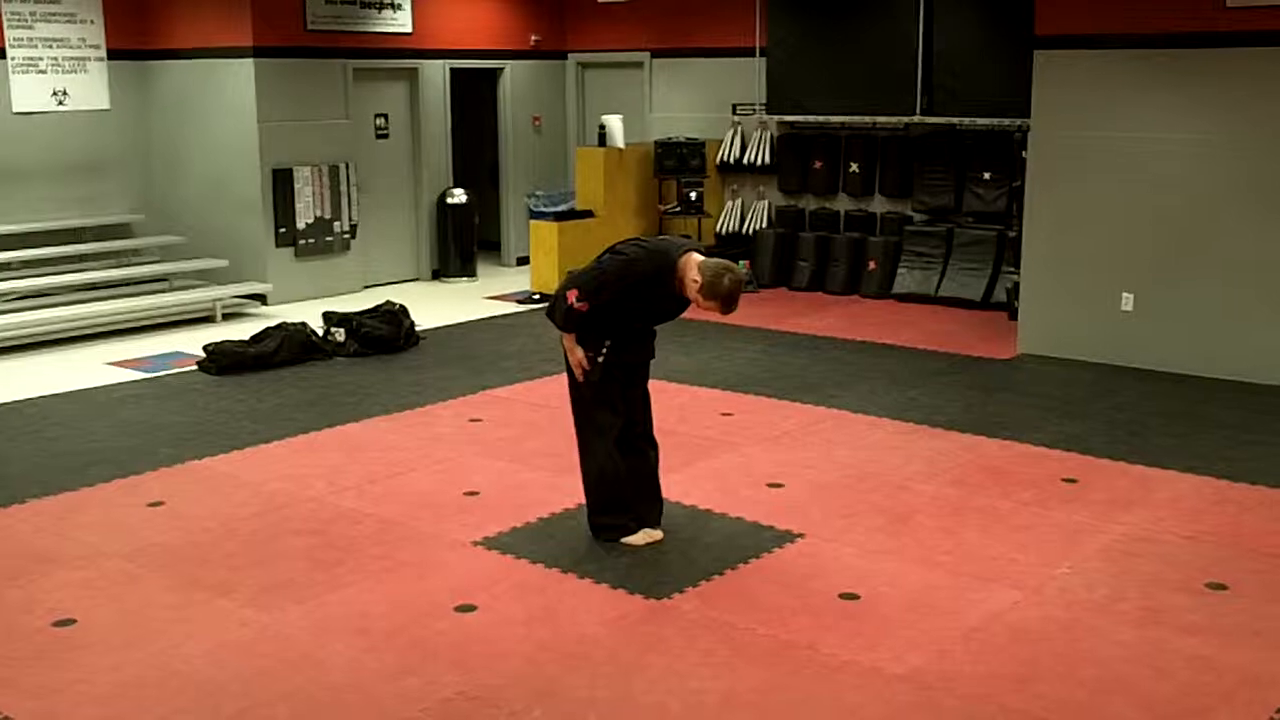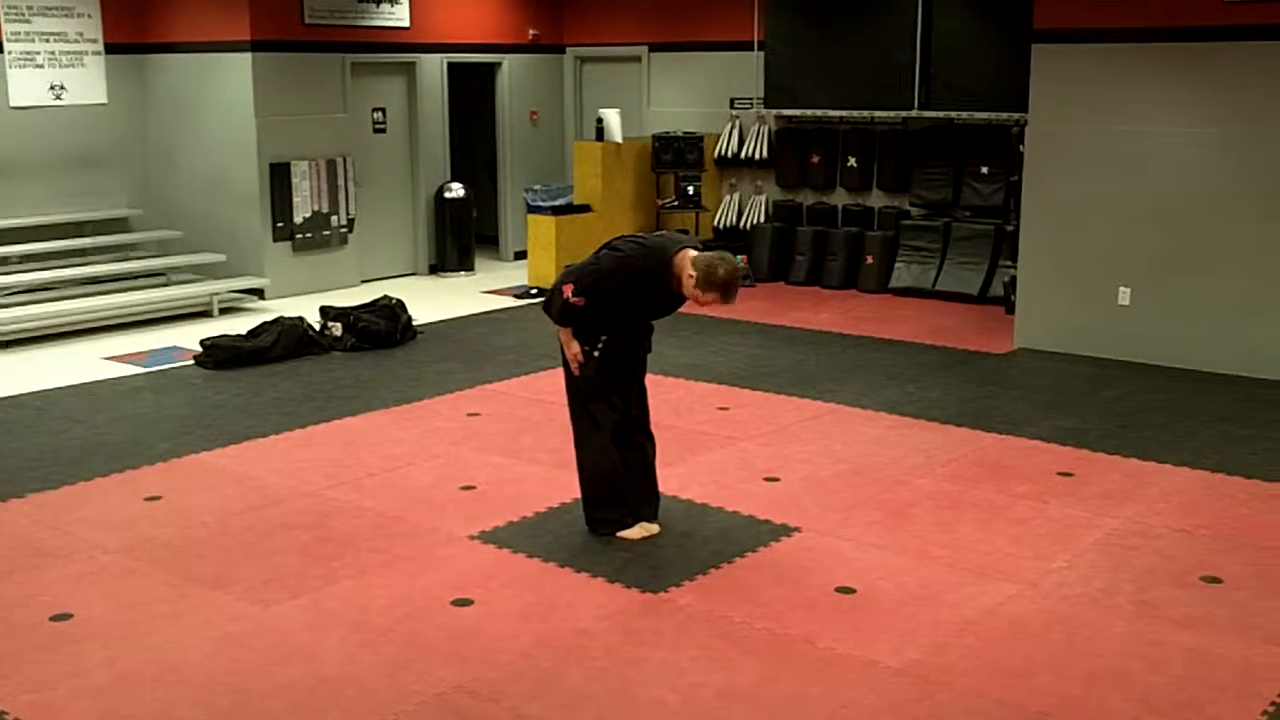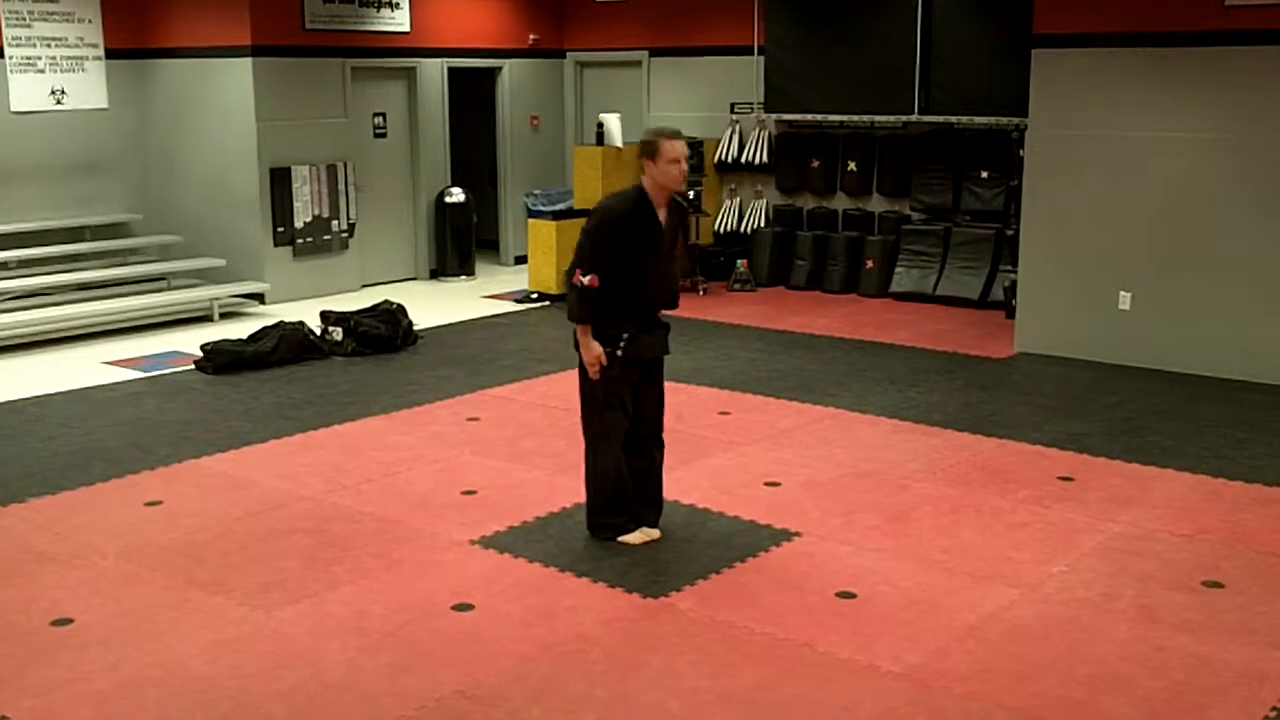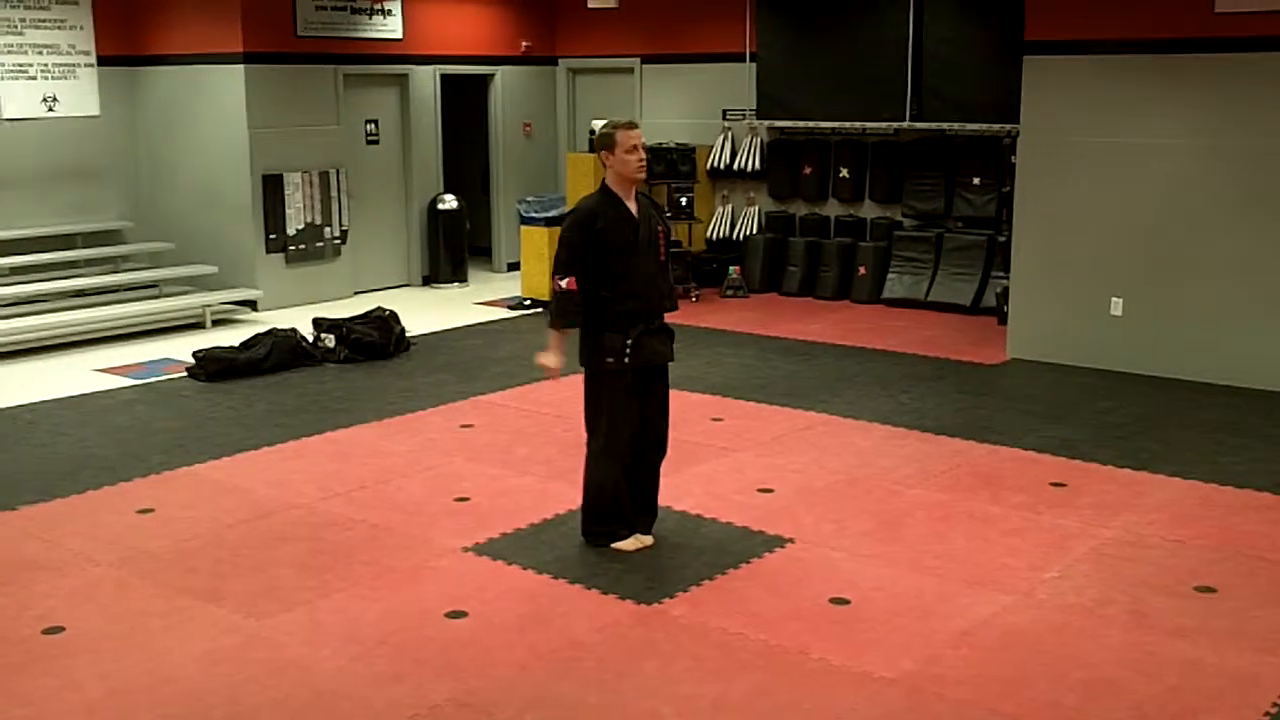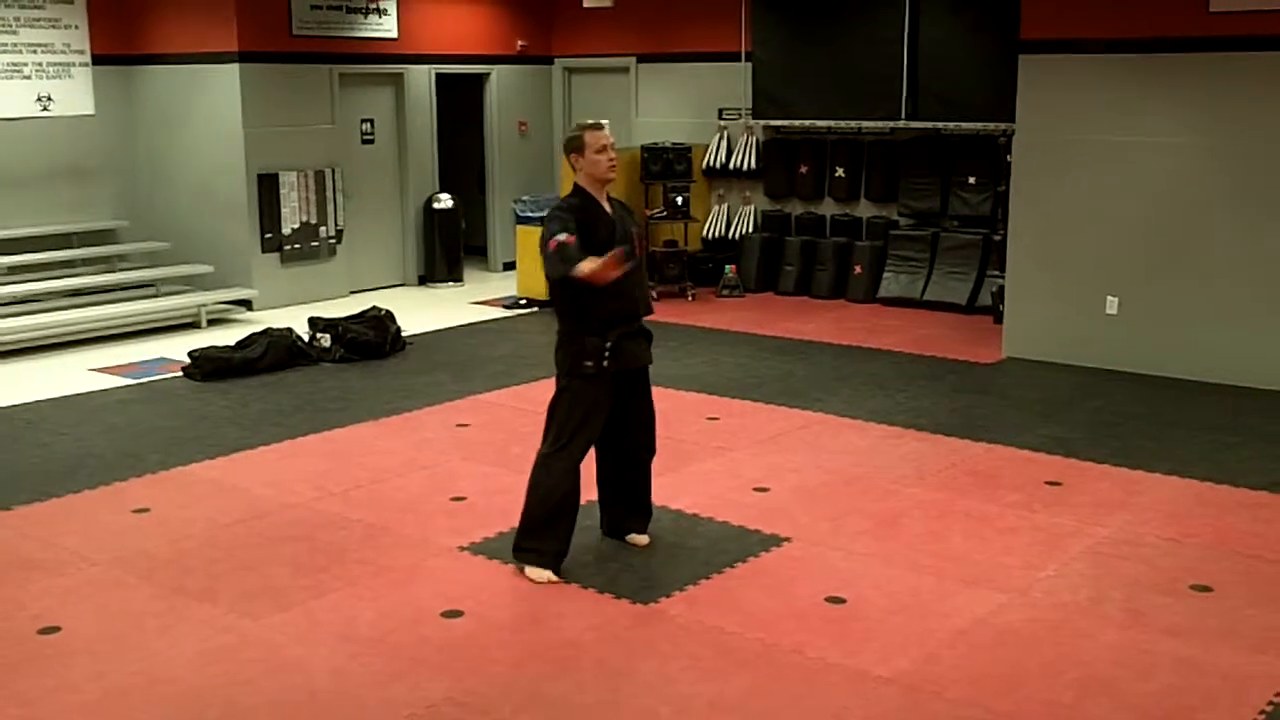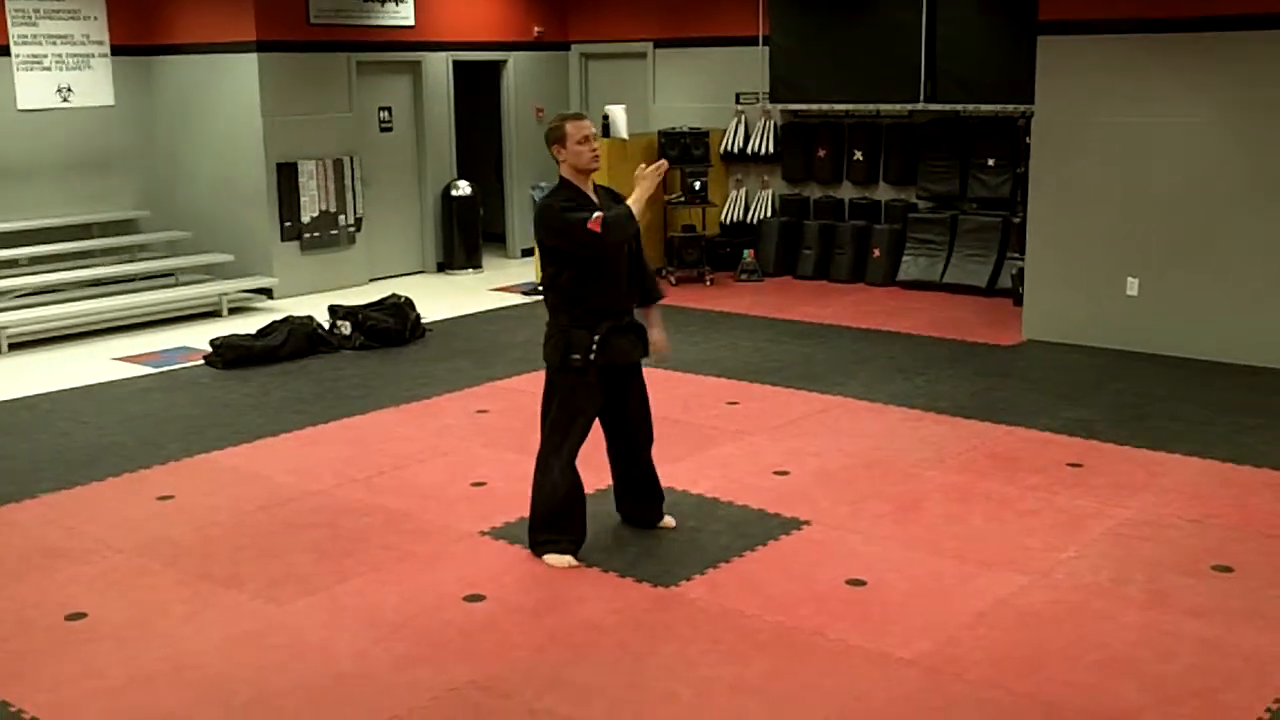
dt=0.5s
person 1, frame 1
left shoulder: (698, 267)
right shoulder: (642, 263)
right elbow: (574, 289)
left wrist: (640, 342)
right wrist: (570, 344)
left hip: (632, 342)
right hip: (595, 342)
left knee: (638, 430)
right knee: (602, 430)
left ankle: (644, 515)
right ankle: (613, 522)
person 1, frame 2
left shoulder: (692, 262)
right shoulder: (636, 259)
right elbow: (570, 285)
left wrist: (638, 337)
right wrist: (568, 339)
left hip: (629, 337)
right hip: (591, 337)
left knee: (634, 424)
right knee: (598, 423)
left ankle: (640, 509)
right ankle: (610, 516)
person 1, frame 3
left shoulder: (678, 214)
right shoulder: (615, 213)
right elbow: (583, 279)
right wrist: (587, 341)
left hip: (647, 335)
right hip: (608, 340)
left knee: (647, 430)
right knee: (607, 431)
left ankle: (643, 514)
right ankle: (611, 521)
person 1, frame 4
left shoulder: (653, 211)
right shoulder: (588, 216)
right elbow: (567, 285)
right wrist: (555, 347)
left hip: (651, 340)
right hip: (610, 345)
left knee: (651, 438)
right knee: (612, 439)
left ankle: (637, 522)
right ankle: (606, 528)
person 1, frame 5
left shoulder: (623, 213)
right shoulder: (567, 213)
right elbow: (561, 257)
left wrist: (634, 321)
right wrist: (588, 270)
left hip: (628, 343)
right hip: (585, 348)
left knee: (634, 441)
right knee: (565, 447)
left ankle: (625, 520)
right ankle: (537, 549)
person 1, frame 6
left shoulder: (611, 200)
right shoulder: (554, 210)
left elbow: (635, 262)
right elbow: (605, 238)
left wrist: (652, 321)
right wrist: (642, 193)
left hip: (620, 335)
right hip: (575, 343)
left knee: (633, 430)
right knee: (562, 441)
left ankle: (642, 508)
right ankle: (551, 537)
